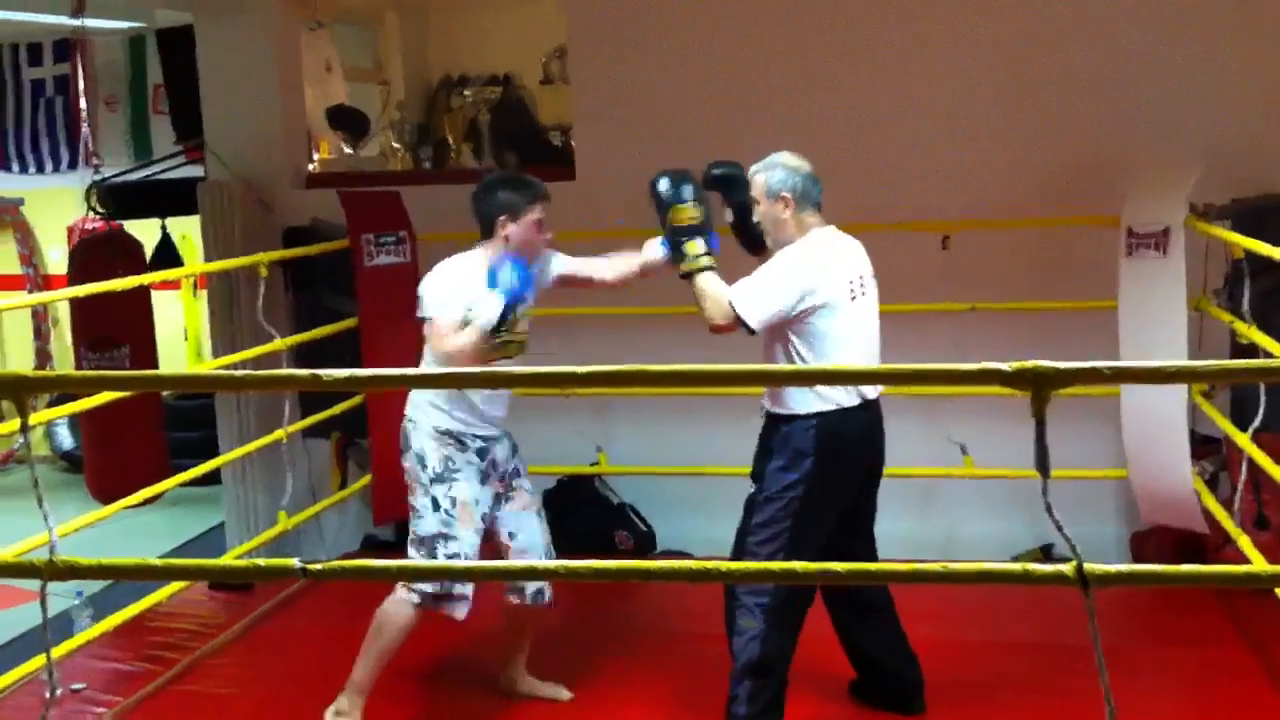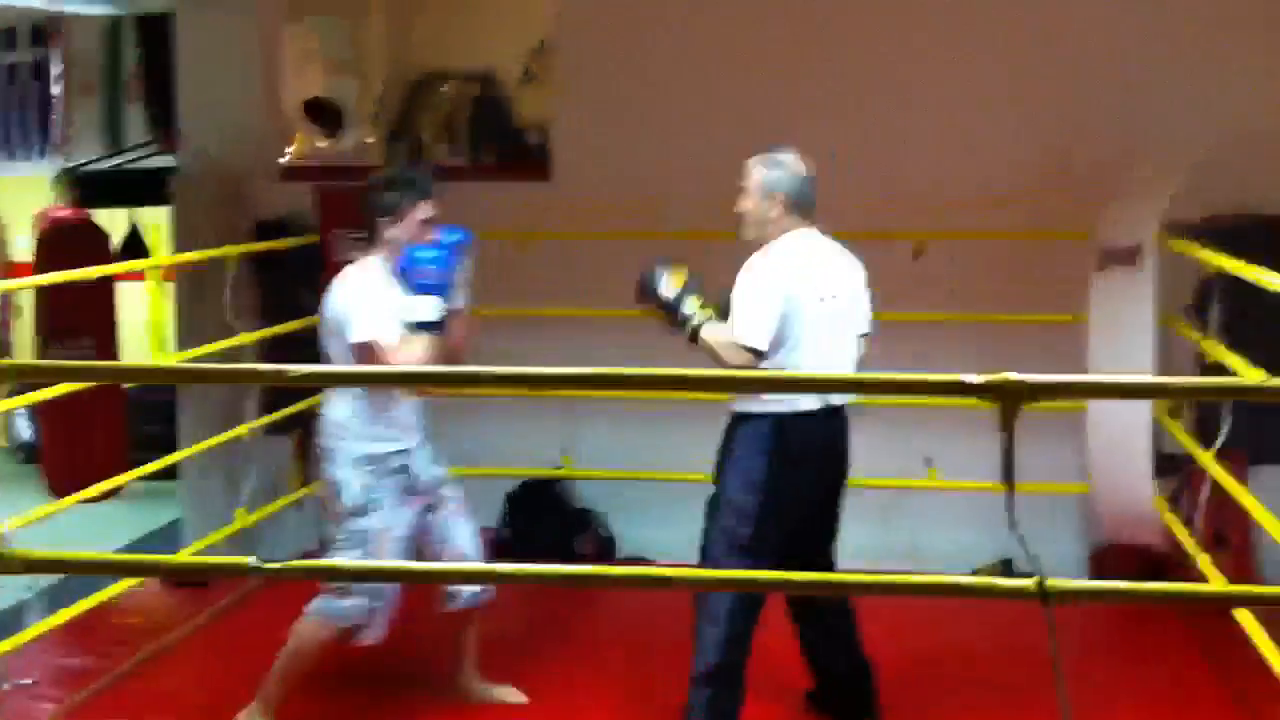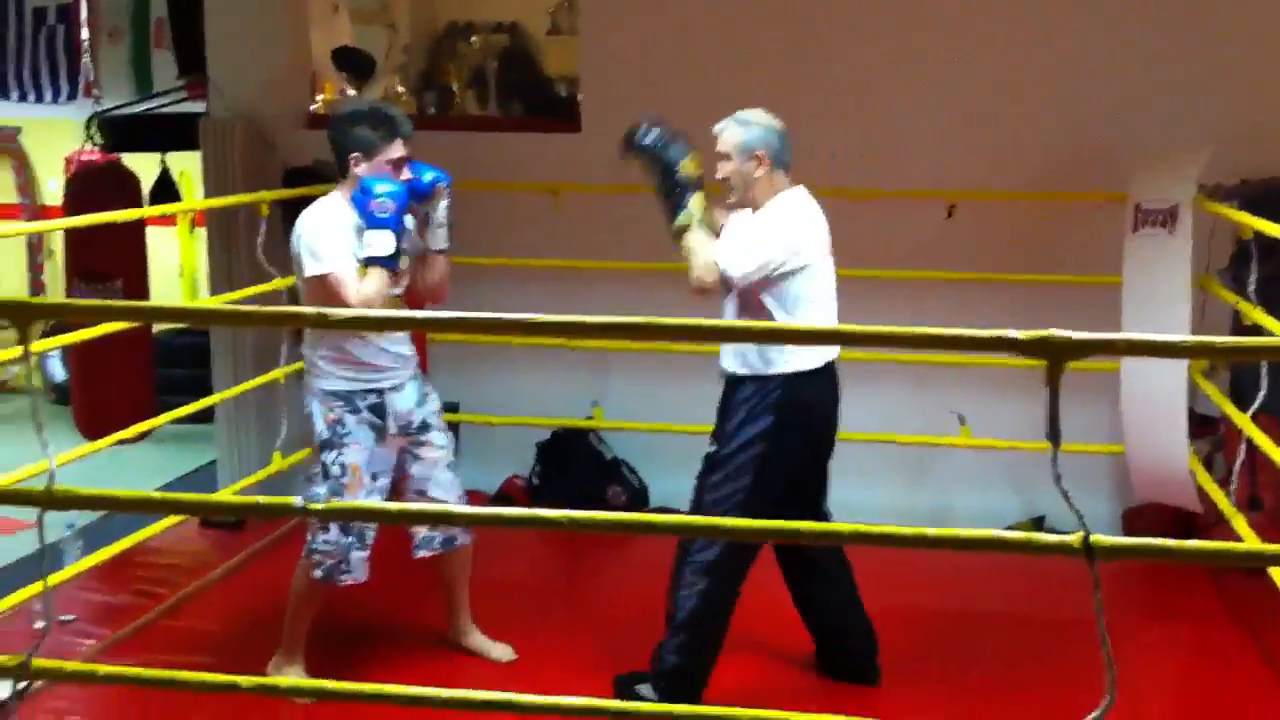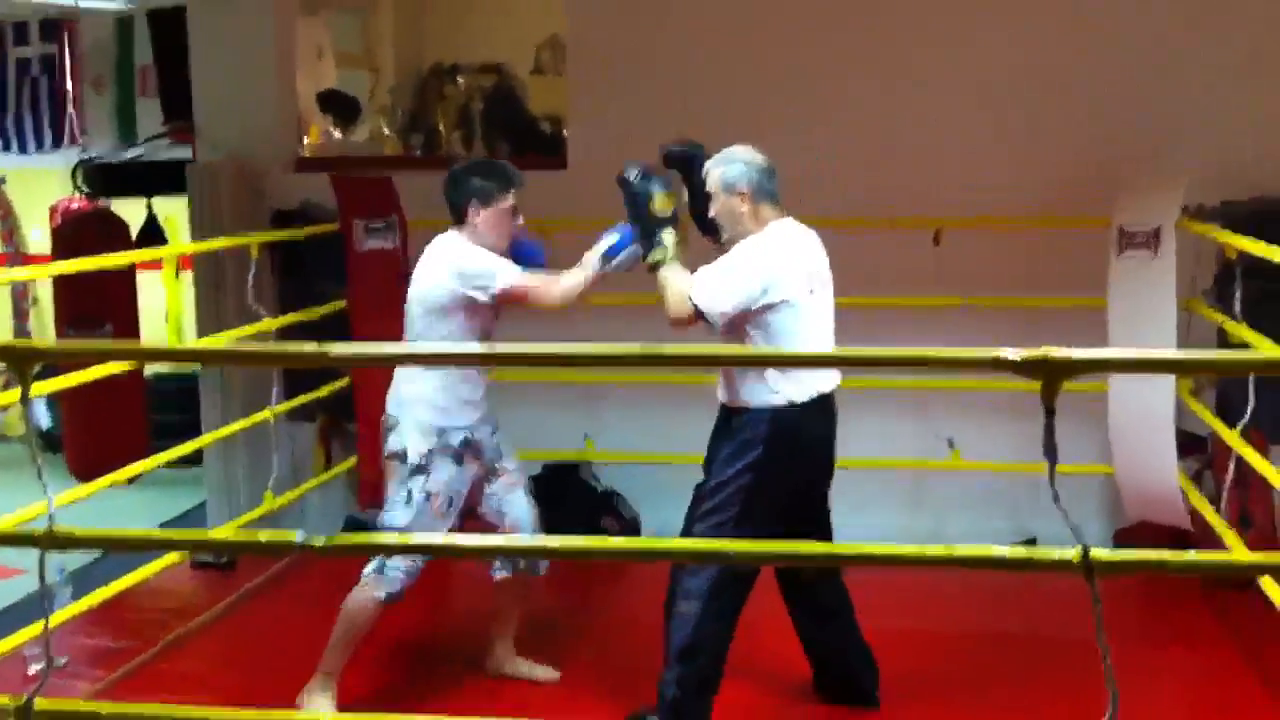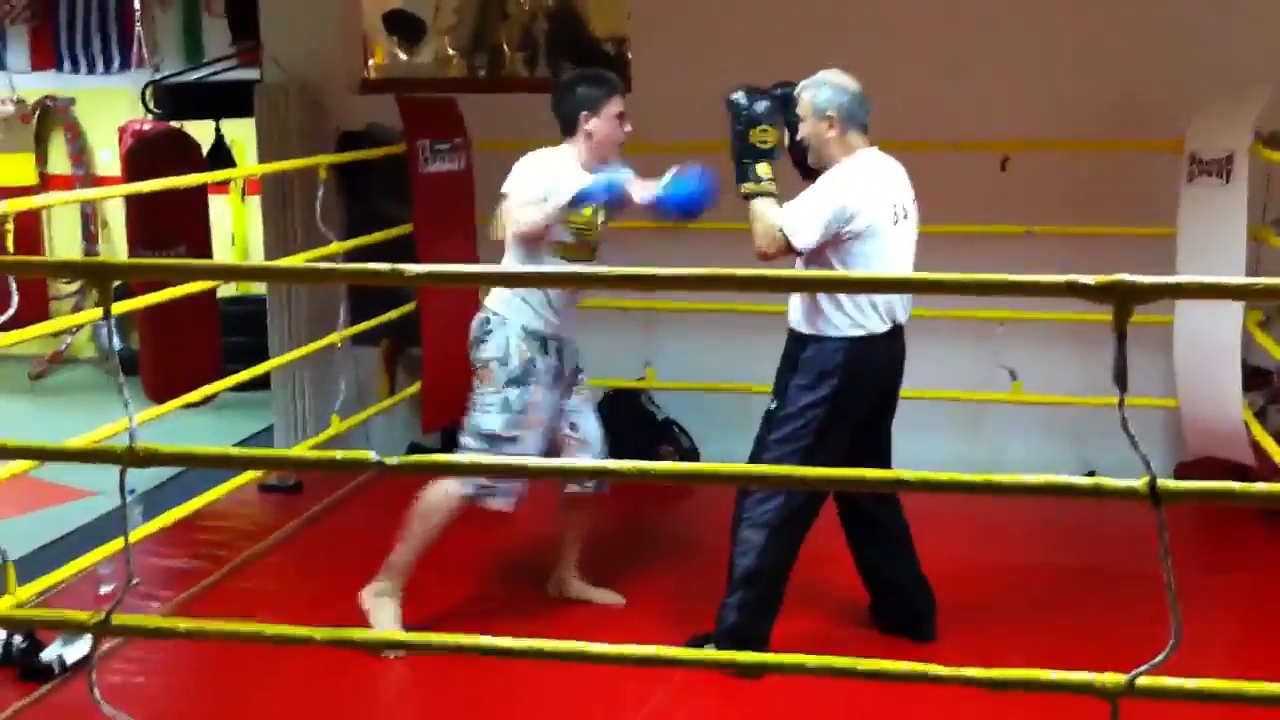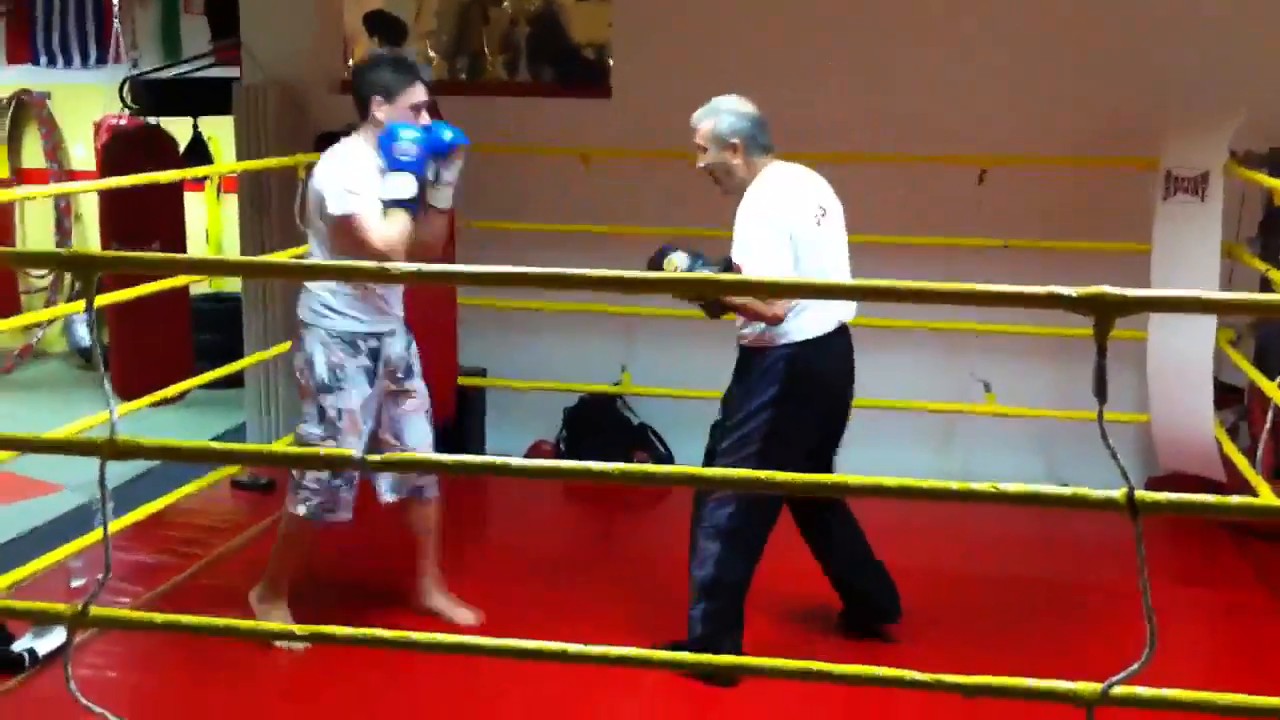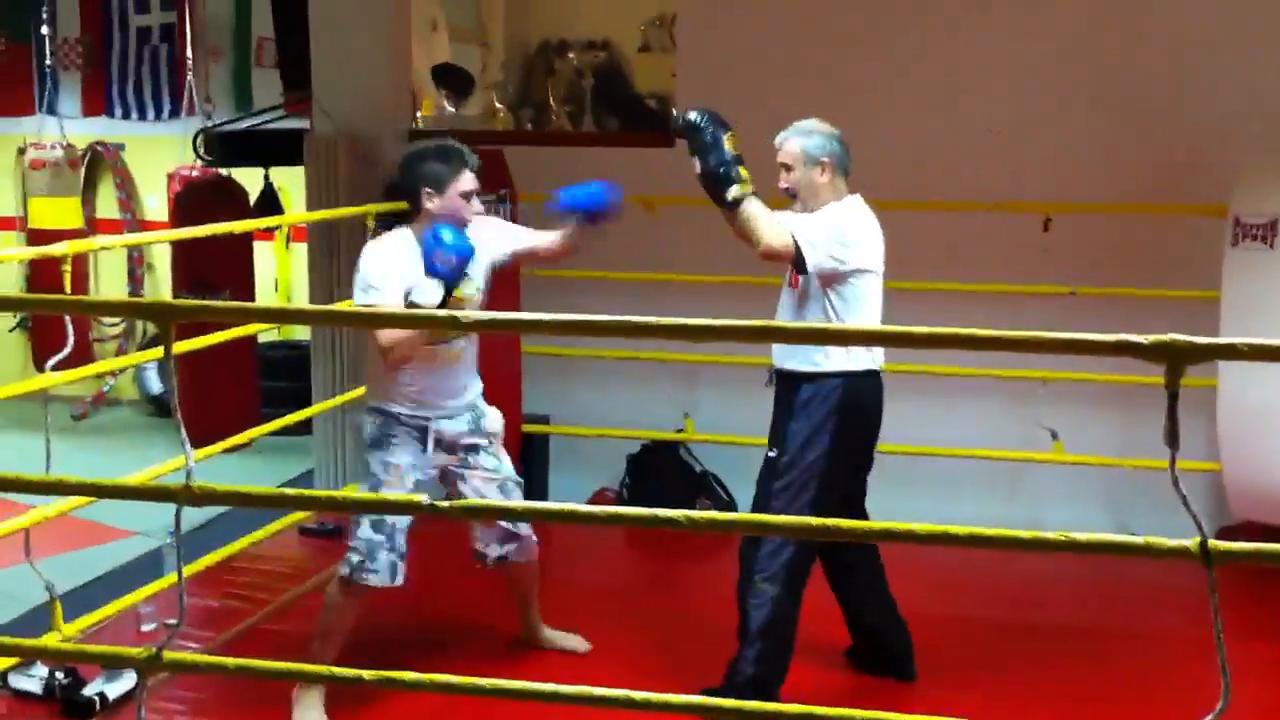
dt=0.7s
person 1, frame 1
left shoulder: (805, 262)
right shoulder: (843, 248)
left elbow: (721, 315)
left wrist: (690, 242)
right wrist: (745, 223)
left hip: (812, 437)
right hip: (855, 426)
left knee: (762, 576)
right knee: (850, 561)
person 1, frame 2
left shoulder: (771, 265)
right shoulder: (843, 262)
left elbow: (739, 357)
left wrist: (686, 309)
left hip: (772, 435)
right hip: (826, 431)
left knee: (730, 575)
right knee: (811, 567)
person 1, frame 3
left shoulder: (785, 221)
right shoulder: (783, 211)
left elbow: (707, 273)
right elbow: (725, 232)
left wrist: (682, 191)
right wrist: (681, 183)
left hip: (775, 398)
right hip: (802, 392)
left knee: (715, 537)
right knee: (803, 527)
left ankle: (674, 680)
right ankle: (851, 652)
person 1, frame 4
left shoulder: (764, 257)
right shoulder: (800, 240)
left elbow: (681, 307)
right elbow: (737, 275)
left wrist: (658, 231)
right wrist: (695, 186)
left hip: (767, 429)
right hip: (810, 421)
left knee: (705, 569)
right knee: (808, 558)
person 1, frame 5
left shoulder: (847, 186)
right shoulder: (886, 172)
left elbow: (770, 241)
right elbow: (820, 199)
left wrist: (754, 162)
right wrist: (788, 146)
left hip: (833, 360)
right hip: (875, 351)
left knee: (771, 494)
right knee: (868, 485)
left ankle: (740, 635)
right ankle: (907, 609)
person 1, frame 6
left shoulder: (762, 204)
right shoulder: (807, 183)
left elbow: (772, 305)
left hip: (788, 364)
right hip: (829, 353)
left knee: (729, 500)
right knee: (812, 490)
left ankle: (712, 644)
right ankle: (871, 603)
person 1, frame 7
left shoulder: (846, 223)
right shoulder: (823, 222)
left elbow: (770, 241)
right elbow: (762, 229)
left wrist: (727, 170)
right wrist: (722, 174)
left hip: (831, 397)
right hip: (824, 394)
left knee: (776, 538)
right knee: (842, 526)
left ankle: (752, 685)
right ankle: (884, 648)
person 2, frame 1
left shoulder: (535, 266)
right shoulder: (449, 277)
left elbow: (607, 272)
right elbow: (448, 357)
left wrist: (667, 248)
right wrist: (495, 308)
left hip: (492, 442)
right hip: (442, 440)
left knee: (533, 560)
right knee: (434, 578)
left ankle: (517, 673)
person 2, frame 2
left shoulder: (401, 279)
right shoulder: (358, 290)
left elbow: (449, 352)
right elbow: (407, 373)
left wrist: (453, 288)
right wrist: (429, 301)
left hip: (406, 452)
right hip: (364, 459)
left knee: (466, 563)
right knee: (354, 600)
person 2, frame 3
left shoulder: (392, 209)
right shoulder: (319, 224)
left elbow: (433, 288)
right elbow: (363, 310)
left wrist: (436, 219)
right wrist: (381, 236)
left hip: (406, 385)
right hip: (345, 398)
left knee: (446, 506)
right knee: (339, 537)
left ankle: (462, 624)
right ankle: (288, 657)
person 2, frame 4
left shoulder: (472, 258)
right shoulder: (459, 261)
left elbow: (479, 325)
right elbow: (553, 294)
right wrist: (604, 252)
left hip: (471, 426)
right hip: (425, 431)
left knee: (520, 531)
right knee: (397, 564)
left ankle: (502, 652)
right ankle: (321, 687)
person 2, frame 5
left shoulder: (609, 173)
right shoulder: (540, 166)
left elbow: (665, 199)
right elbow: (512, 233)
left wrist: (683, 189)
right wrist: (569, 203)
left hip: (554, 341)
right hip: (516, 335)
left knee: (586, 454)
left ankle: (566, 575)
right ankle: (386, 587)
person 2, frame 6
left shoulder: (392, 161)
right shoulder: (342, 167)
left elbow: (426, 251)
right elbow: (386, 251)
left wrist: (442, 183)
right wrist: (404, 180)
left hip: (390, 336)
right hip: (338, 339)
left knee: (418, 465)
right knee: (329, 480)
left ankle: (430, 588)
right ankle: (270, 595)
person 2, frame 7
left shoulder: (480, 235)
right shoulder: (385, 256)
left elbow: (550, 245)
right elbow: (389, 348)
left wrist: (581, 218)
right wrist: (434, 285)
left hip: (466, 416)
right hip: (399, 426)
left knee: (512, 531)
right knee: (368, 553)
left ankle: (532, 627)
